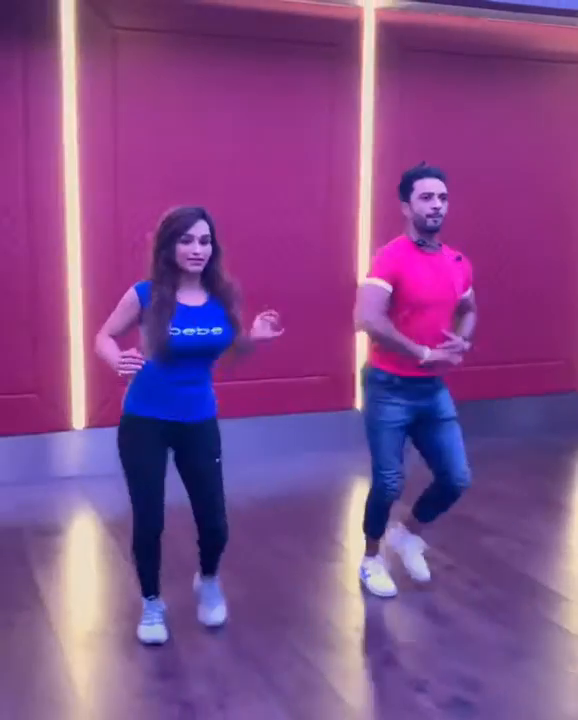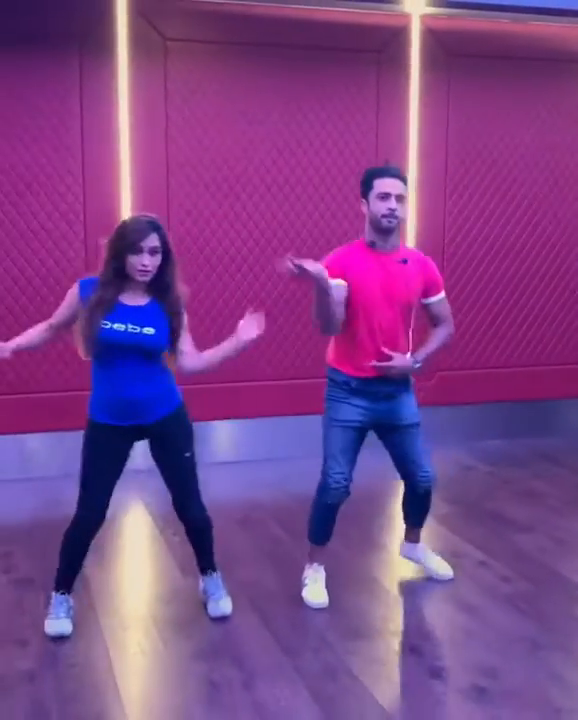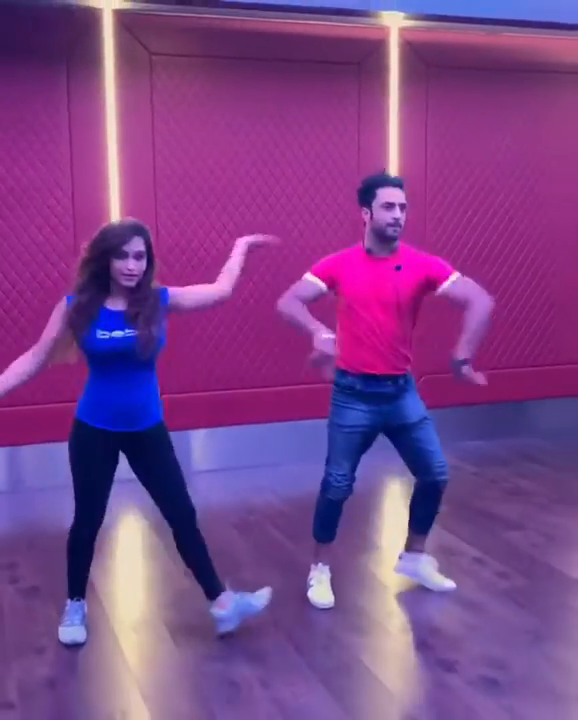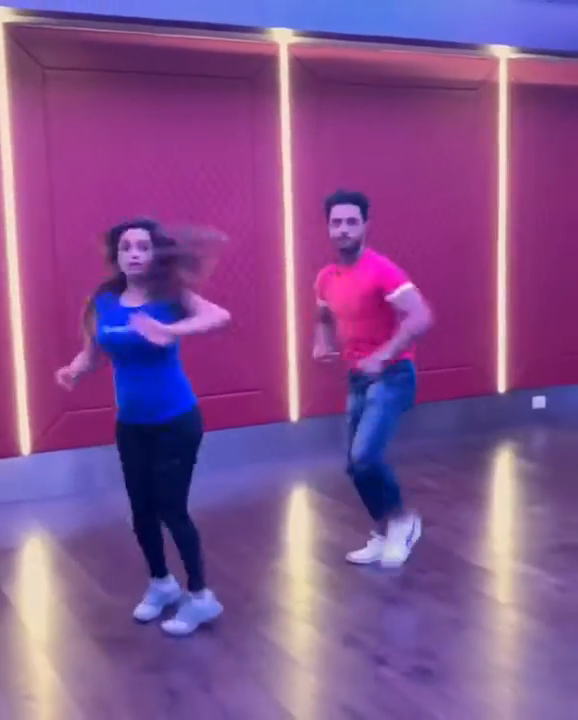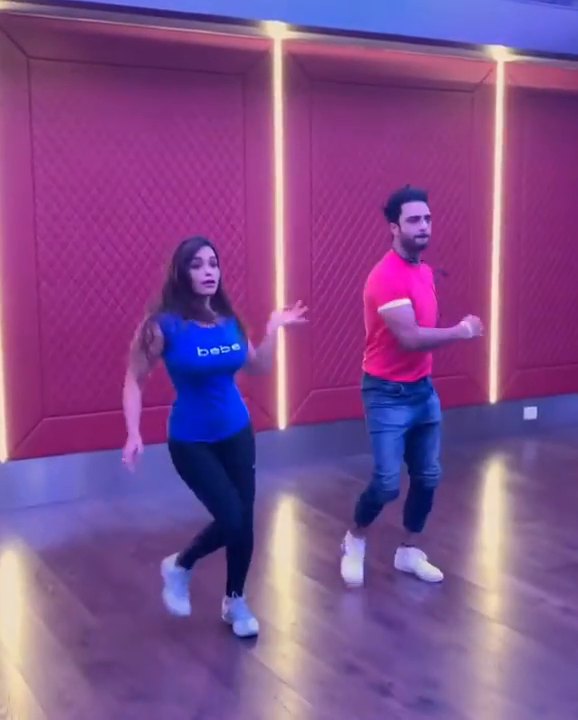
dt=0.7s
person 1, frame 1
left shoulder: (222, 296)
right shoulder: (145, 295)
left elbow: (235, 349)
right elbow: (104, 337)
left wrist: (257, 335)
right wrist: (118, 360)
left hip: (198, 421)
right hip: (144, 421)
left knee: (213, 521)
right knee: (149, 520)
left ankle: (208, 583)
right ankle: (151, 604)
person 1, frame 2
left shoulder: (170, 305)
right shoulder: (90, 292)
left elbow: (188, 364)
right elbow: (49, 328)
left wrist: (238, 341)
left hip: (167, 418)
right hip: (107, 423)
left knee: (190, 507)
right knee: (89, 514)
left ankle: (211, 581)
right ankle: (61, 598)
person 1, frame 3
left shoulder: (159, 300)
right shoulder: (77, 305)
left elbow: (220, 291)
right elbow: (36, 356)
left wrist: (240, 247)
left hip: (148, 429)
right hip: (95, 431)
left knee: (183, 515)
right knee: (87, 522)
left ankle: (222, 602)
right ankle: (75, 606)
person 1, frame 4
left shoulder: (173, 296)
right shoulder: (102, 304)
left elbow: (218, 317)
right elbow: (90, 354)
left wrist: (169, 331)
right wrist: (72, 369)
left hip: (177, 419)
right hip: (132, 424)
left knee: (171, 509)
right knee: (142, 510)
left ankle: (201, 598)
right ankle: (164, 583)
person 1, frame 5
left shoulder: (229, 320)
right shoulder: (163, 325)
left elbow: (256, 366)
right elbow: (133, 380)
left wrist: (275, 329)
right wrist: (134, 434)
left hip: (236, 433)
right hip: (191, 442)
left knee: (244, 525)
right knee: (231, 522)
left ankle: (234, 601)
right ankle: (179, 567)
person 2, frame 1
left shoulder: (458, 263)
right shoulder: (390, 259)
left elbow: (469, 311)
right elbow: (367, 320)
left wrist: (461, 342)
right wrist: (423, 353)
left hip: (433, 388)
right hip: (389, 388)
left knee: (456, 479)
right knee: (388, 483)
left ankle: (406, 533)
right ankle: (371, 560)
person 2, frame 2
left shoulder: (422, 266)
right shoulder: (341, 261)
left elbow: (445, 325)
right elbow: (329, 326)
left wrist: (416, 360)
right wrist: (320, 282)
left hip: (397, 391)
right hip: (347, 392)
left knee: (423, 479)
right knee: (334, 485)
left ankle: (414, 544)
right ankle: (314, 568)
person 2, frame 3
left shoulder: (424, 265)
right shoulder: (338, 266)
left elbow: (481, 302)
right elbow: (288, 302)
left wrist: (462, 357)
right wrist: (321, 333)
left hip: (401, 390)
right hip: (354, 392)
left knee: (436, 475)
right knee: (337, 485)
left ankle: (414, 557)
right ankle: (320, 569)
person 2, frame 4
left shoulder: (381, 270)
right shoulder: (326, 278)
left elbow: (421, 318)
right elbow: (323, 319)
left wrist: (381, 357)
right wrist: (321, 345)
left hip: (392, 377)
right hip: (360, 381)
left knee: (364, 457)
right knee: (357, 463)
left ankle: (403, 521)
right ankle: (384, 537)
person 2, frame 5
left shoulder: (425, 271)
right shoulder: (385, 277)
right elbow: (411, 338)
right wrist: (462, 331)
left hip: (423, 389)
right hip: (387, 394)
left knee: (427, 477)
right knee: (386, 483)
left ankle: (409, 552)
right ankle: (355, 540)
